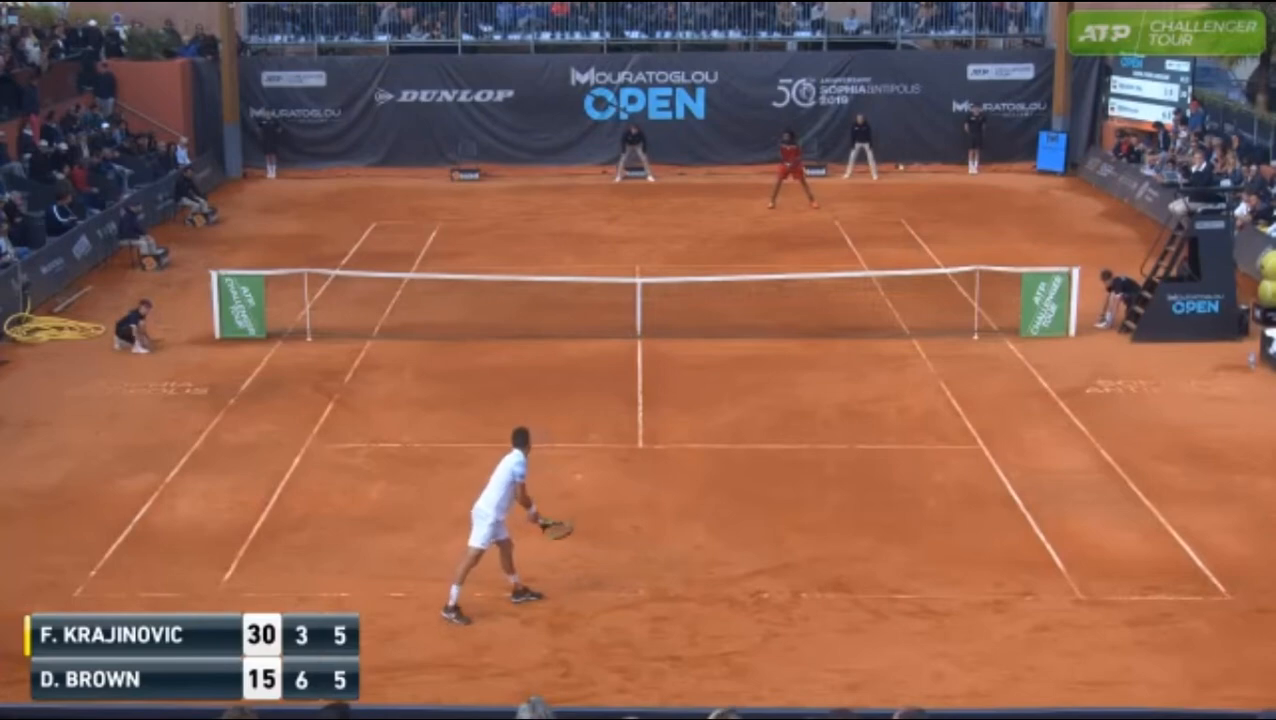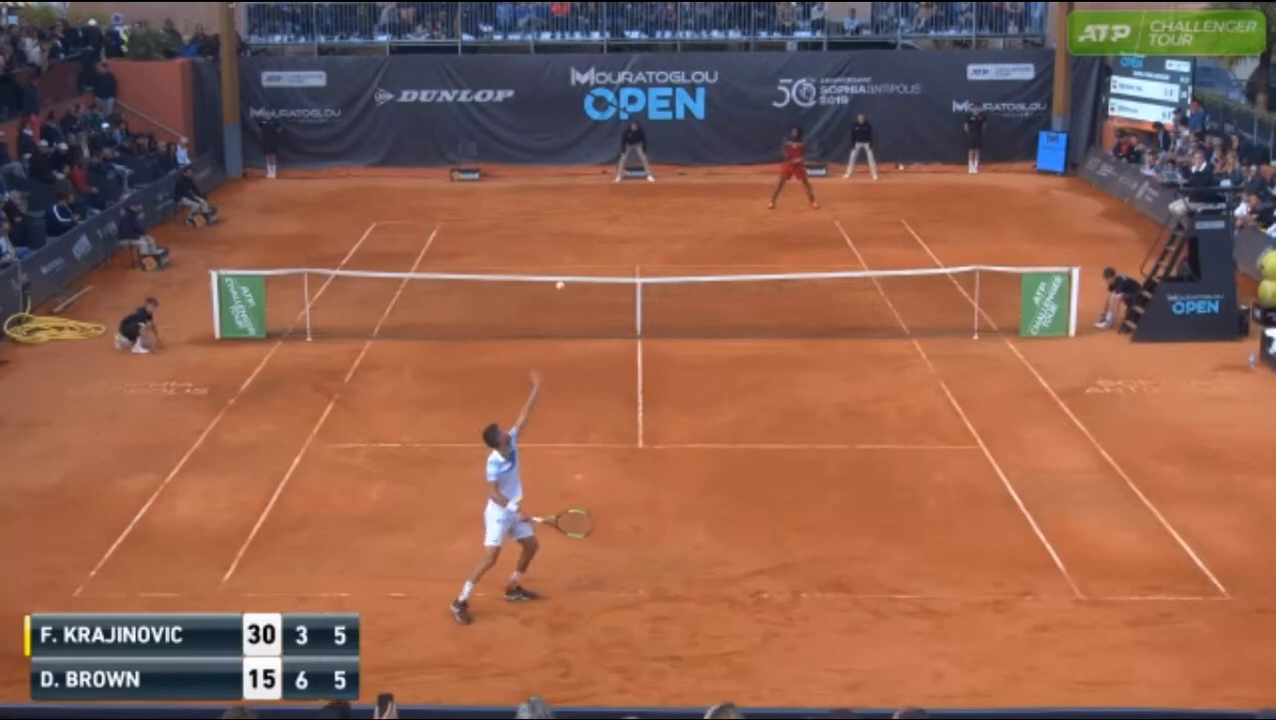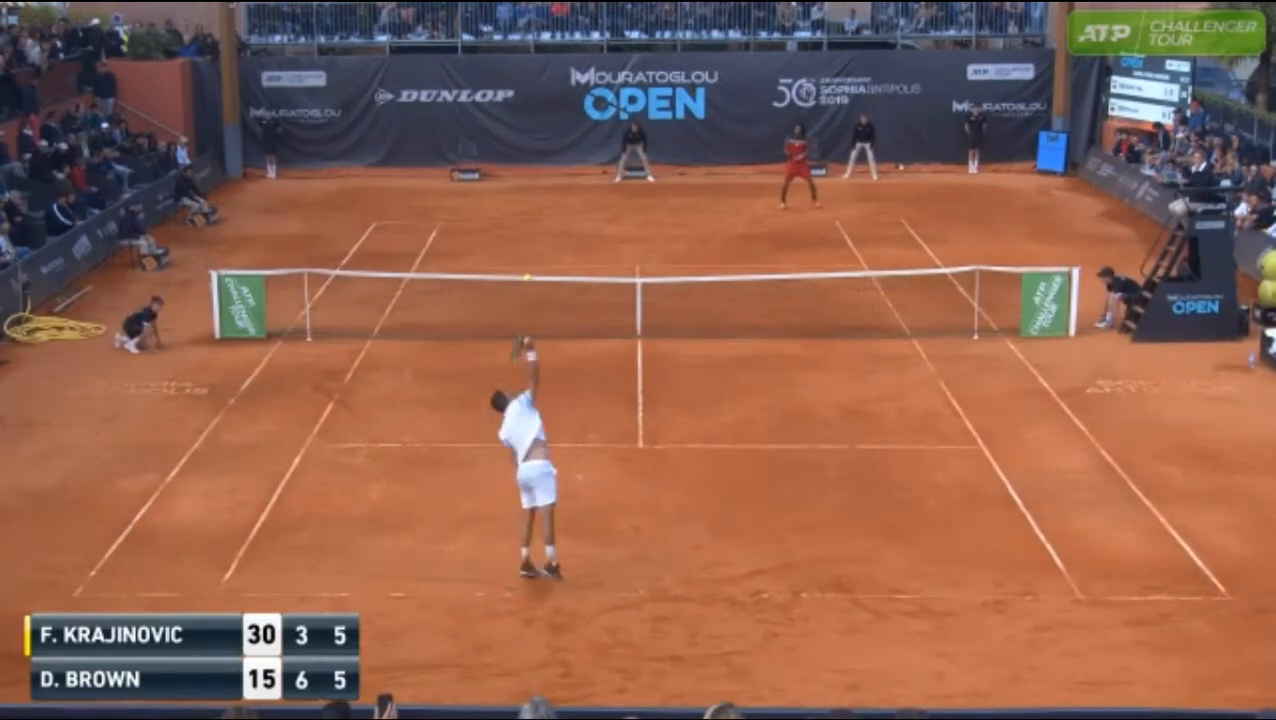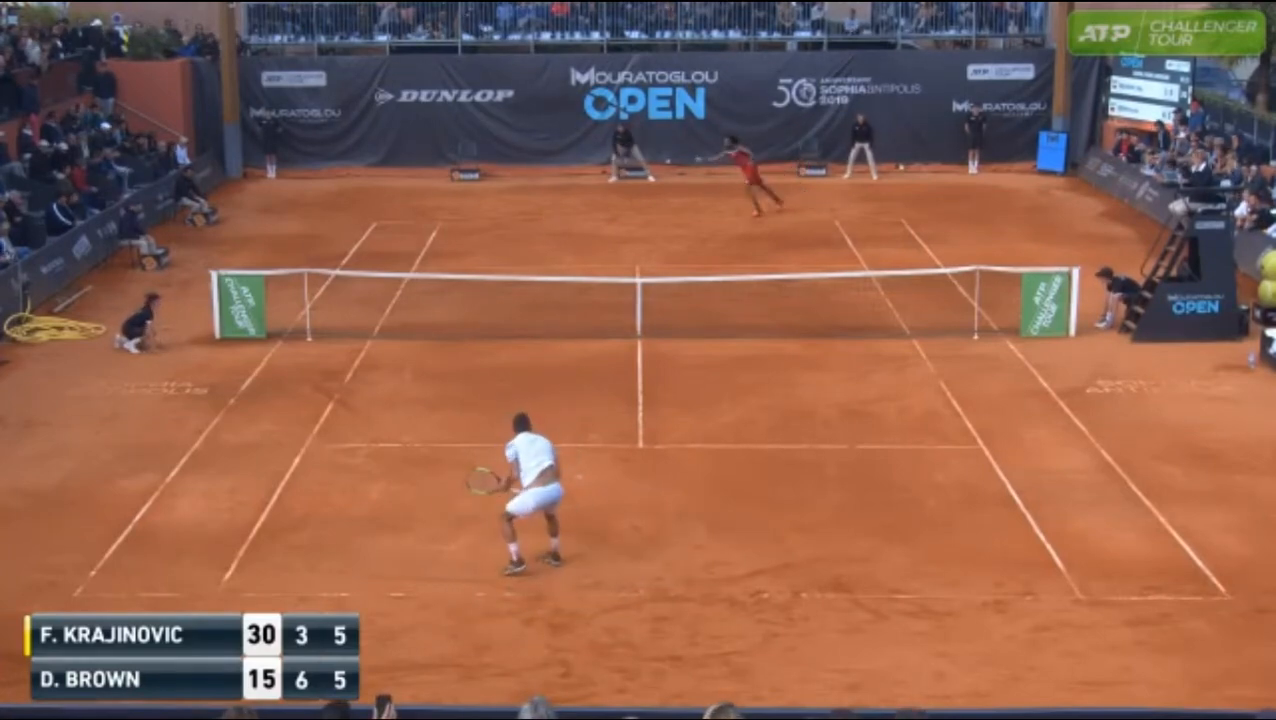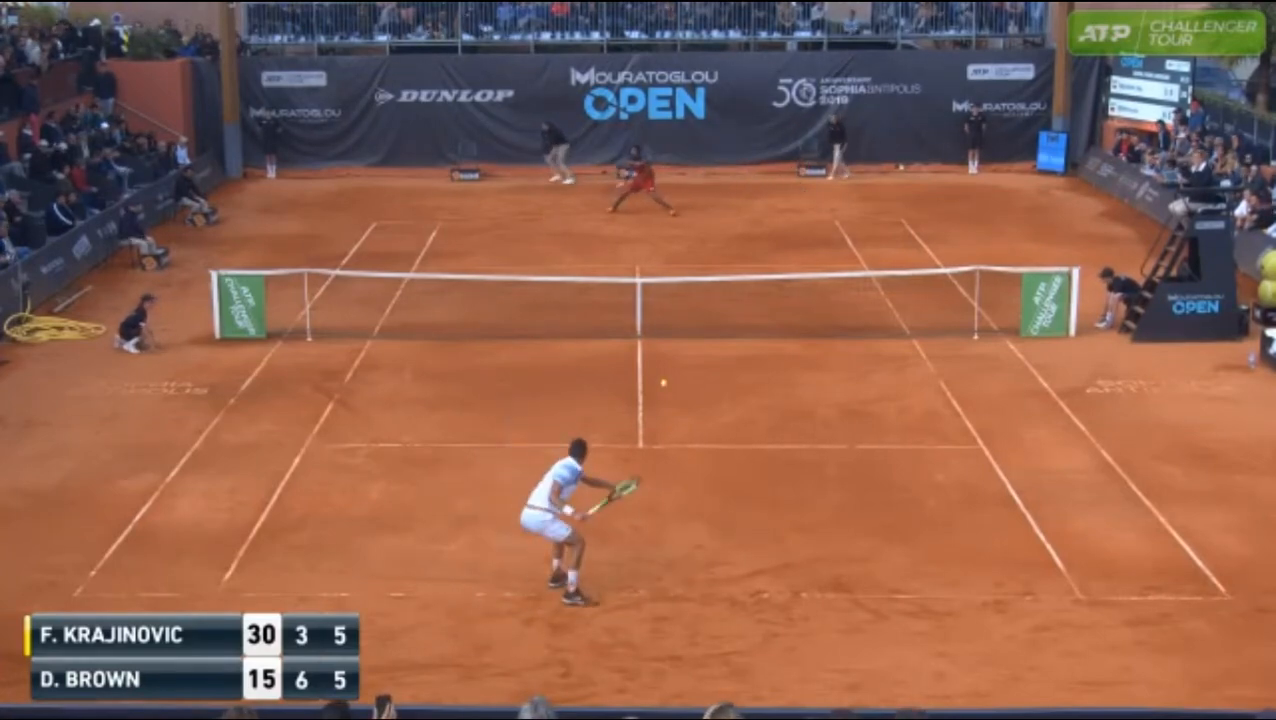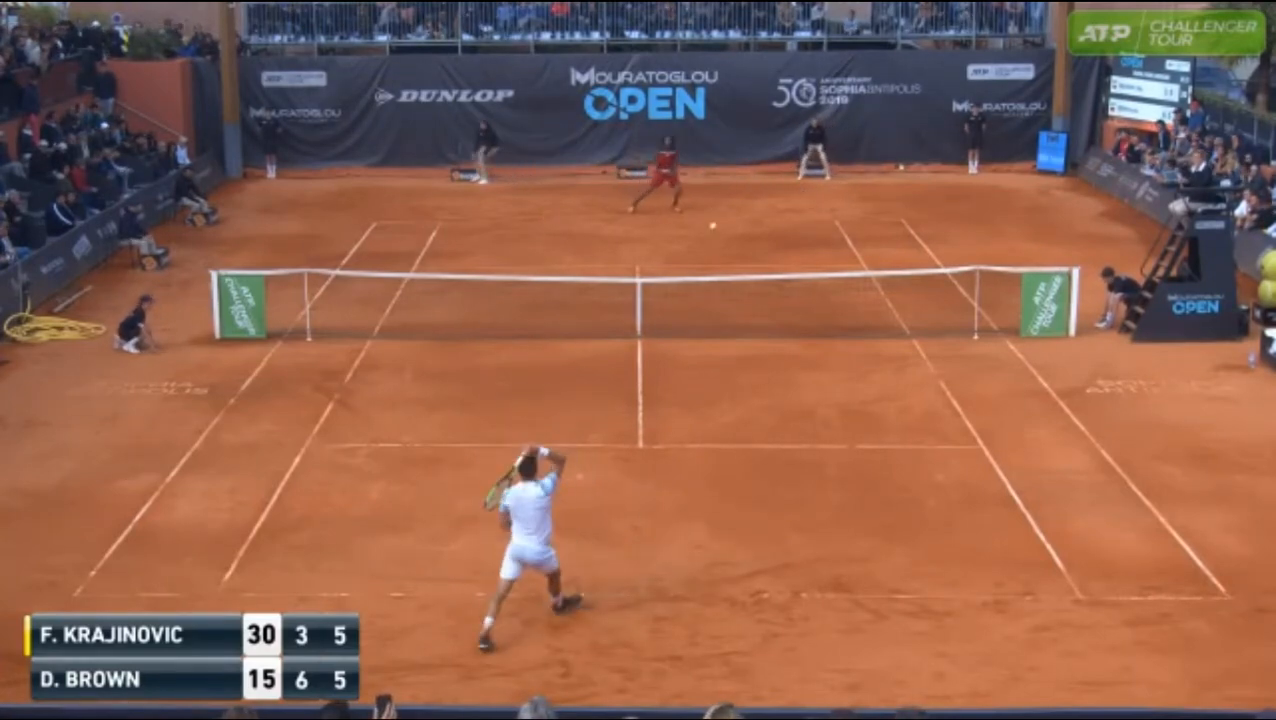
dt=0.7s
person 1, frame 1
left shoulder: (513, 459)
right shoulder: (519, 461)
left elbow: (514, 494)
right elbow: (521, 495)
left wrist: (529, 510)
right wrist: (532, 510)
left hip: (492, 513)
right hip: (487, 514)
left knee: (507, 546)
right knee: (472, 557)
left ankle: (518, 590)
right ankle: (451, 606)
person 1, frame 2
left shoulder: (510, 442)
right shoulder: (493, 463)
left elbow: (524, 414)
right elbow: (493, 494)
left wrist: (536, 388)
right wrist: (515, 508)
left hip: (513, 511)
right hip: (498, 514)
left knee: (532, 546)
right knee: (490, 558)
left ankle: (513, 587)
right ankle: (461, 602)
person 1, frame 3
left shoulder: (504, 432)
right shoulder: (520, 405)
right elbow: (533, 377)
right wrist: (530, 352)
left hip: (523, 473)
right hip: (540, 468)
left knee: (529, 518)
right knee: (548, 516)
left ankle: (526, 562)
right ankle: (551, 563)
person 1, frame 4
left shoulder: (513, 445)
right shoulder: (545, 442)
left elbow: (514, 476)
left wrist: (505, 485)
left hip: (535, 494)
right hip: (555, 490)
left knee: (506, 518)
right knee: (550, 514)
left ankle: (516, 560)
right ankle: (554, 554)
person 1, frame 5
left shoulder: (567, 466)
right shoulder: (567, 468)
left elbow: (587, 479)
right elbow: (553, 496)
left wrist: (611, 486)
right wrist: (569, 511)
left hip: (527, 516)
right hip: (540, 517)
left knee: (561, 535)
right knee: (578, 543)
left ankle: (556, 575)
right ankle: (571, 592)
person 1, frame 6
left shoulder: (508, 494)
right shoulder: (544, 489)
left elbow: (504, 525)
right elbow: (561, 461)
right wrist: (539, 450)
left hip: (516, 550)
right hip: (540, 552)
left knee: (500, 593)
right knee: (554, 574)
left ankle: (485, 635)
right ankle: (559, 604)
